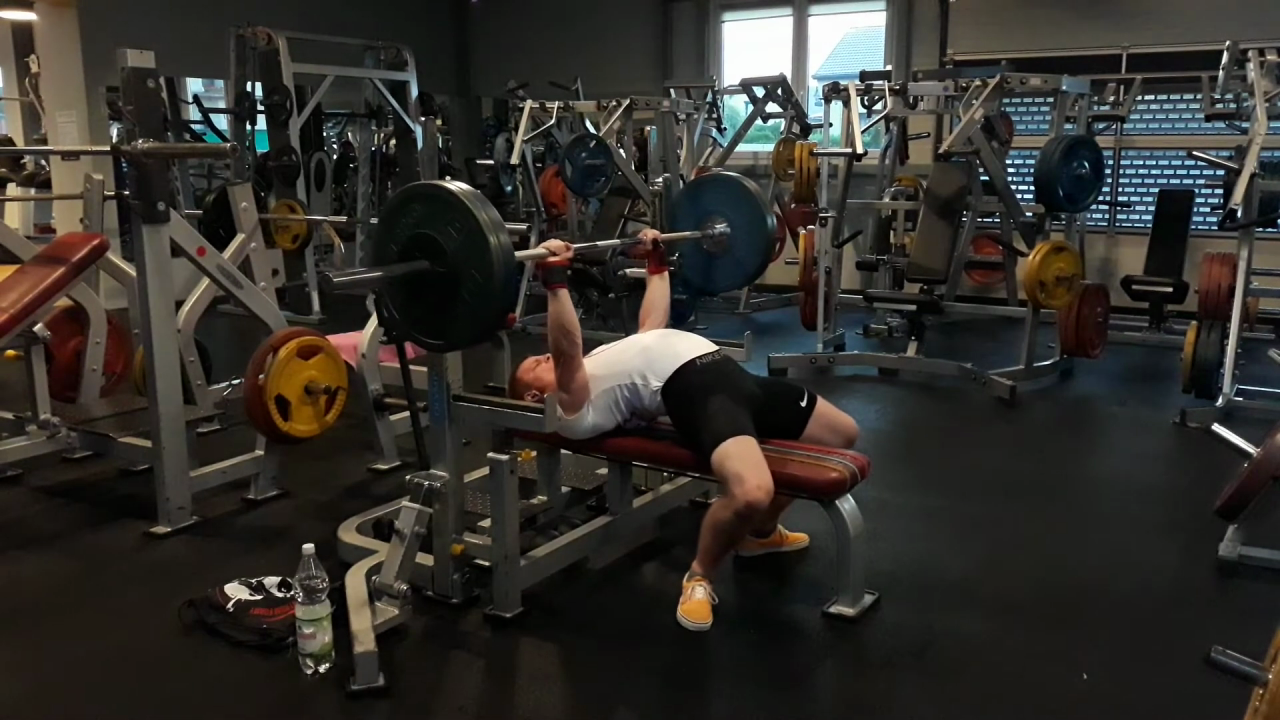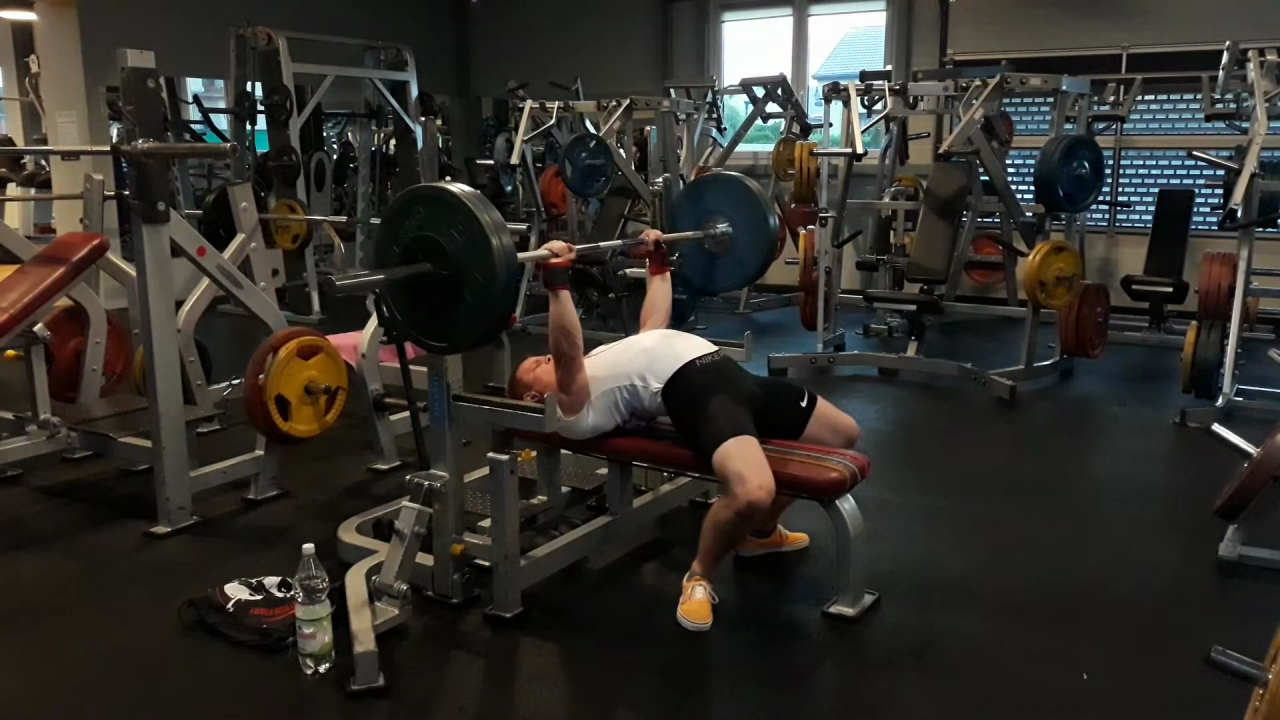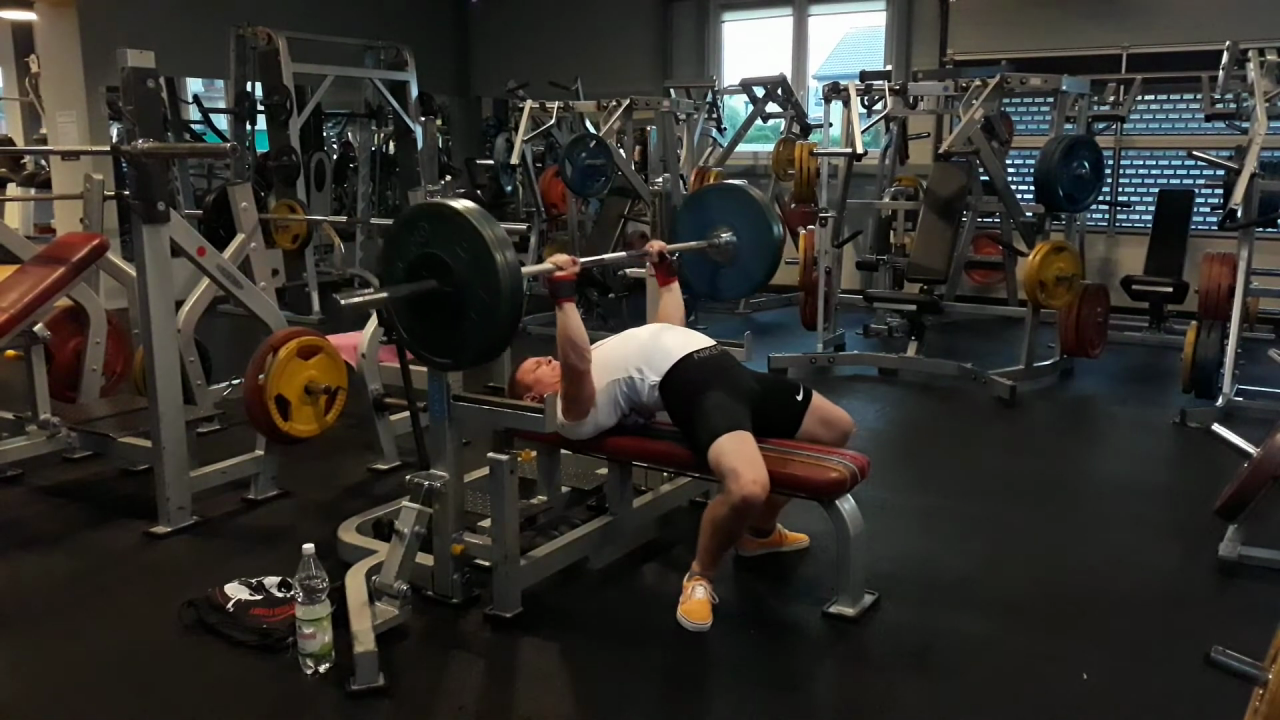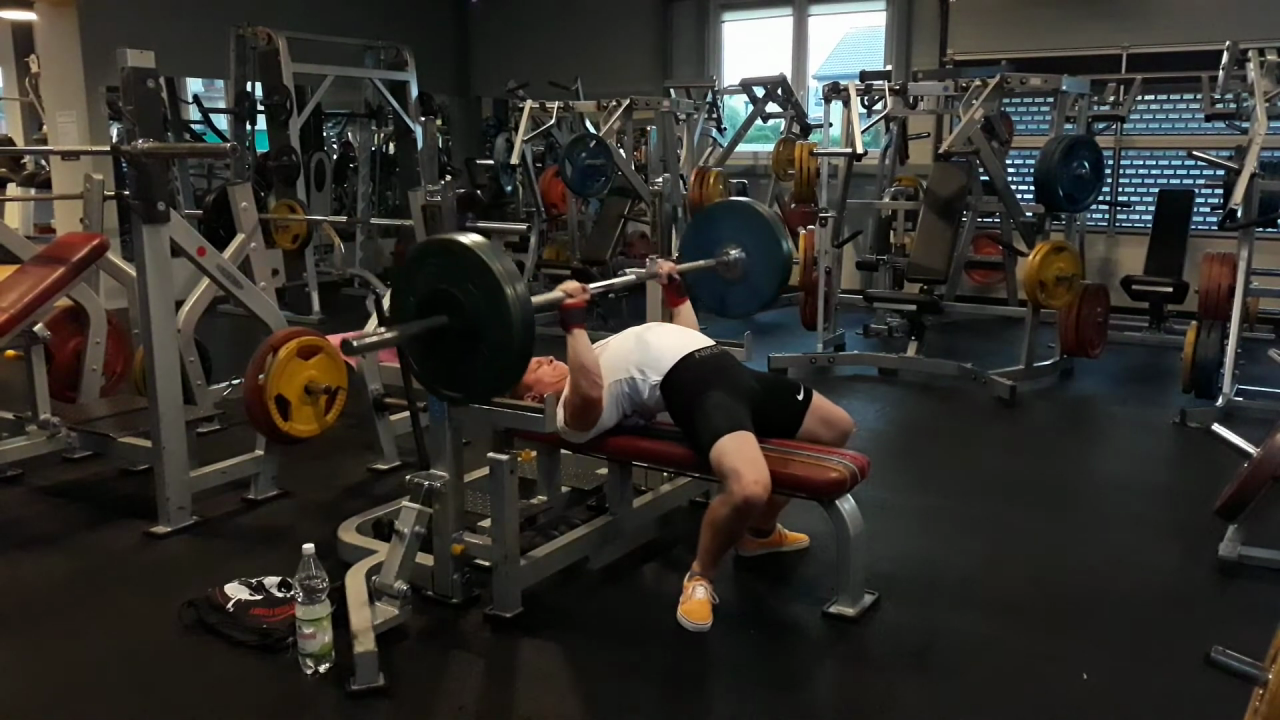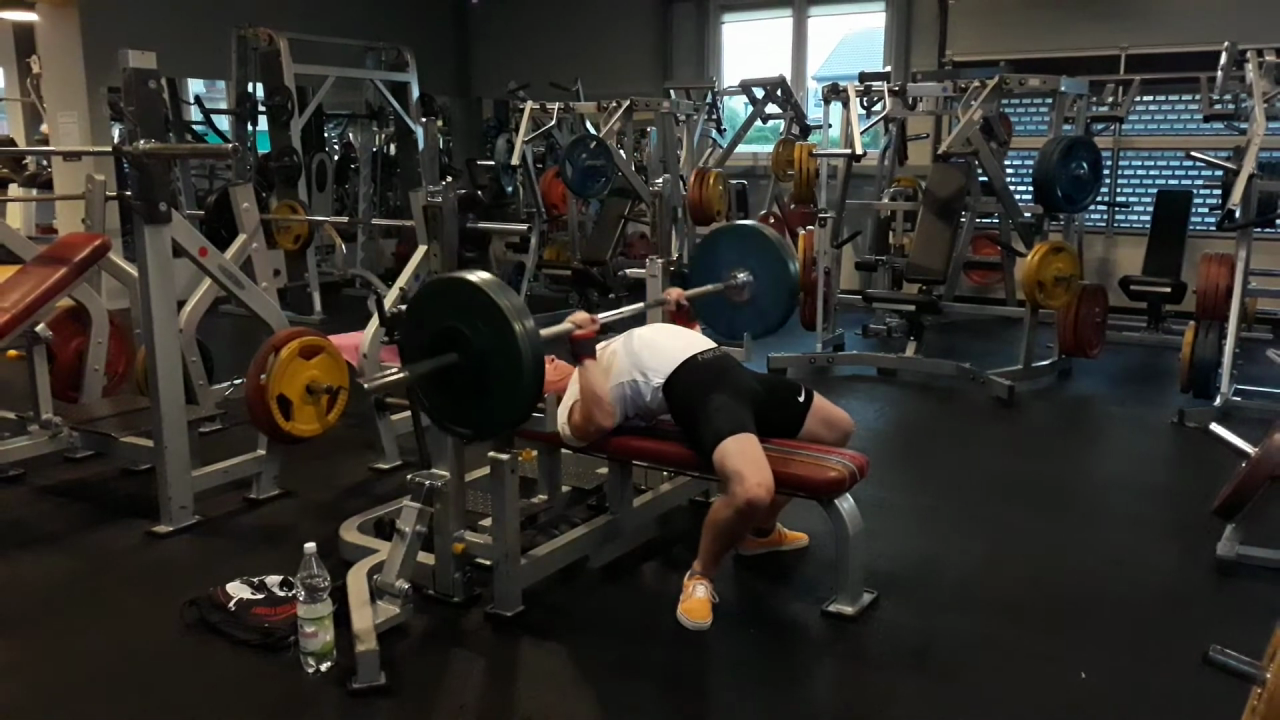
dt=0.3s
person 1, frame 1
left shoulder: (603, 368)
right shoulder: (574, 410)
left elbow: (653, 324)
right elbow: (567, 349)
left wrist: (656, 261)
right wrist: (555, 279)
left knee: (843, 436)
right knee: (752, 493)
left ankle: (760, 532)
right ankle: (699, 577)
person 1, frame 2
left shoulder: (602, 369)
right shoulder: (574, 411)
left elbow: (654, 323)
right elbow: (567, 351)
left wrist: (658, 261)
right wrist: (557, 281)
left knee: (843, 436)
right knee: (753, 493)
left ankle: (761, 533)
right ankle: (699, 577)
person 1, frame 3
left shoulder: (606, 367)
right shoulder: (574, 411)
left elbow: (669, 329)
right elbow: (576, 364)
left wrist: (665, 270)
right wrist: (563, 294)
left knee: (838, 430)
right knee: (748, 488)
left ankle: (760, 531)
right ankle: (699, 577)
person 1, frame 4
left shoulder: (604, 363)
right shoulder: (569, 409)
left elbow: (687, 336)
right elbow: (590, 393)
left wrist: (675, 290)
right wrist: (572, 320)
left knee: (837, 431)
right knee: (749, 490)
left ankle: (759, 531)
right ankle: (699, 577)
person 1, frame 5
left shoulder: (606, 365)
right shoulder: (571, 410)
right elbow: (601, 421)
left wrist: (685, 316)
right wrist: (583, 349)
left knee: (838, 430)
right knee: (752, 492)
left ankle: (759, 531)
right ankle: (699, 576)
